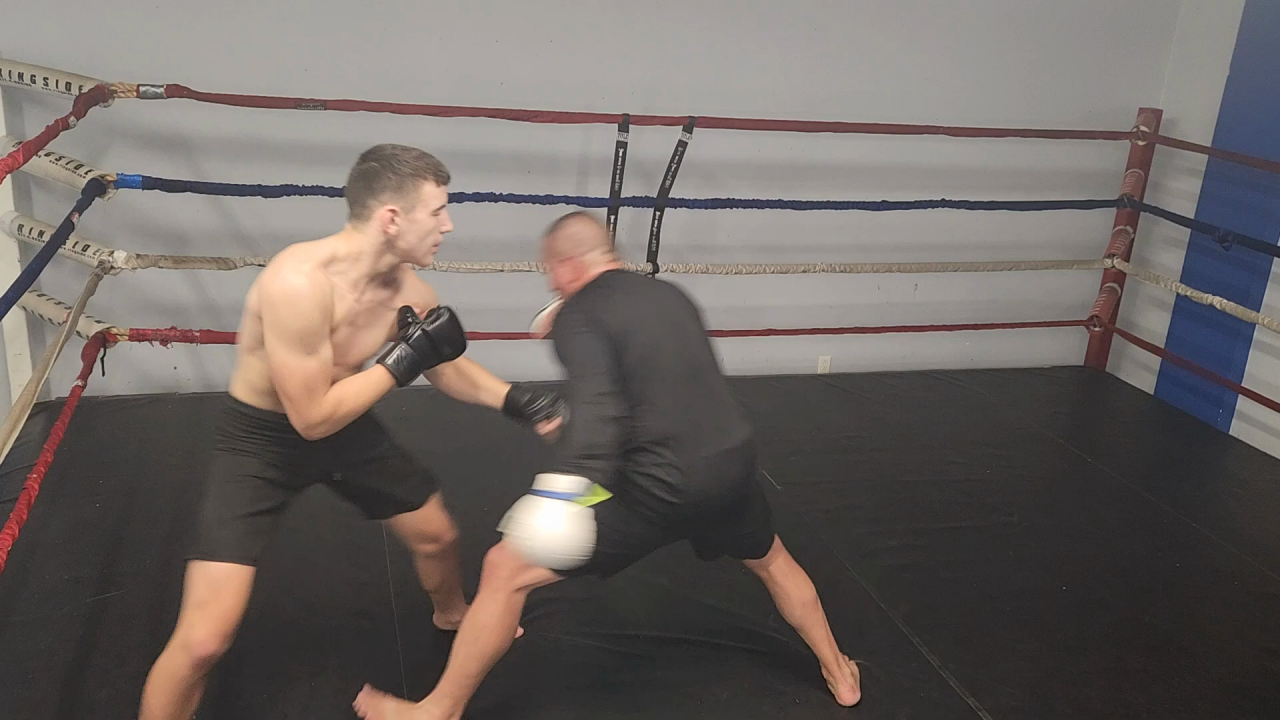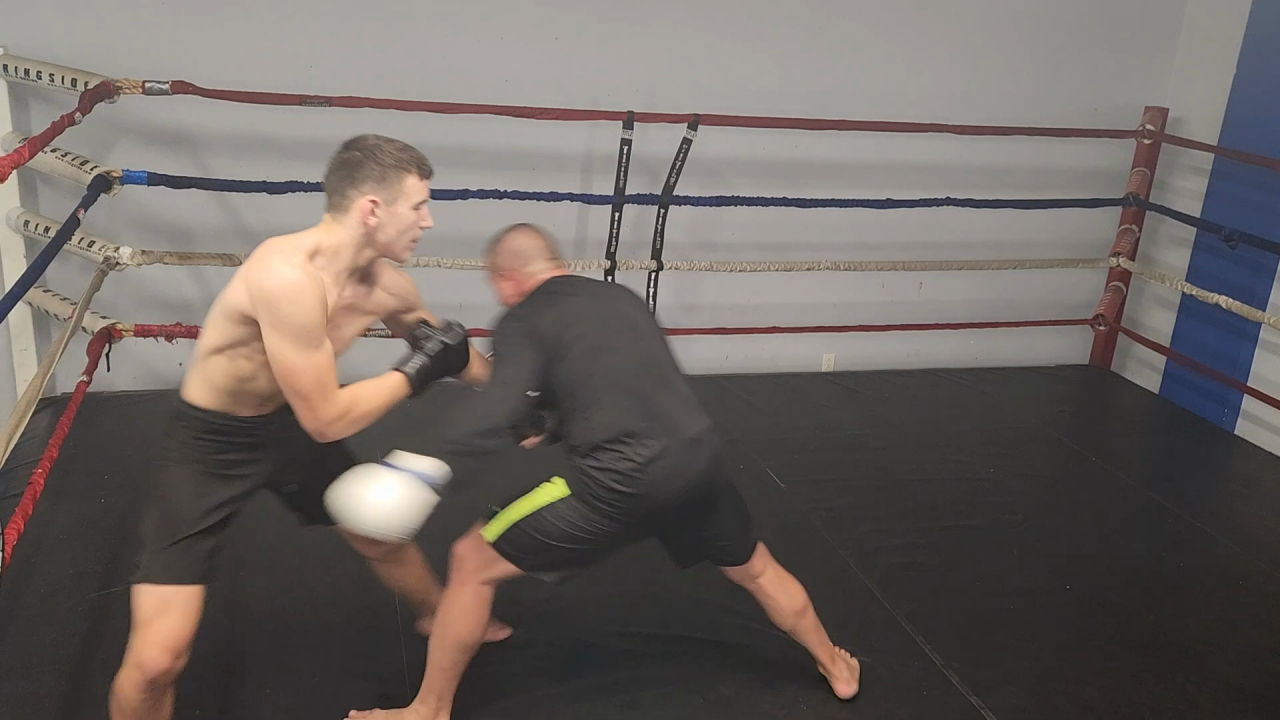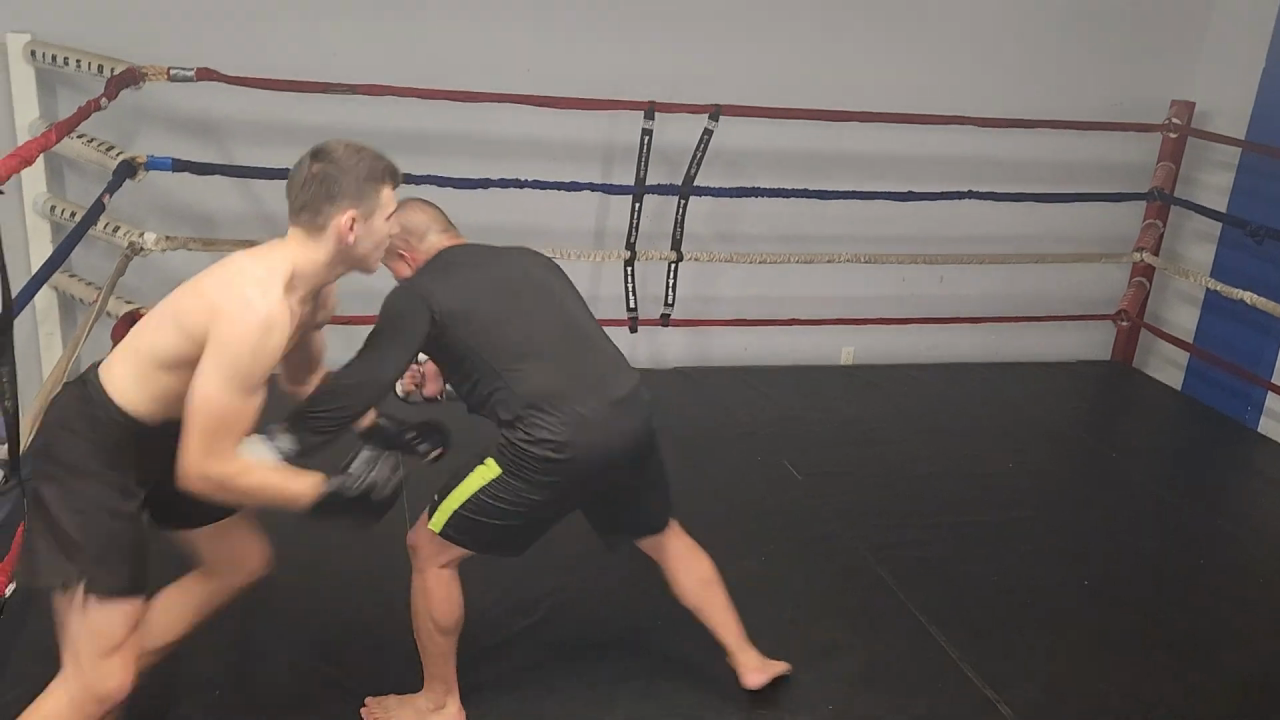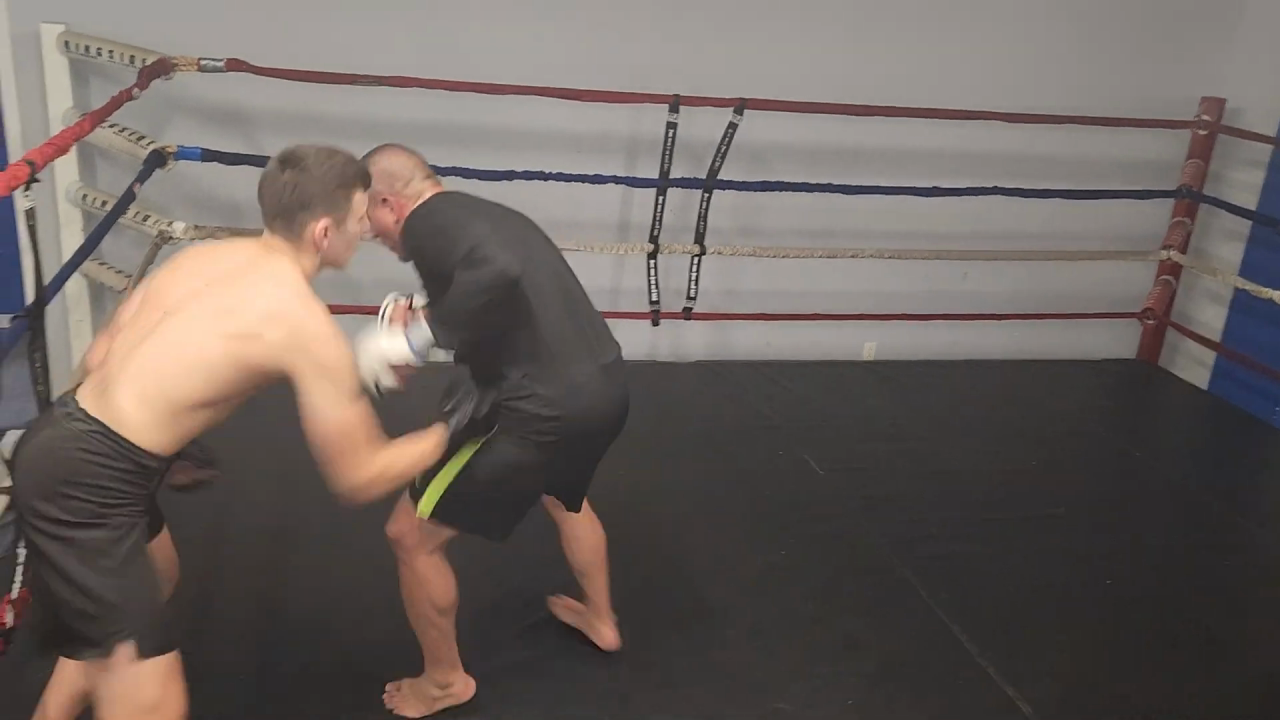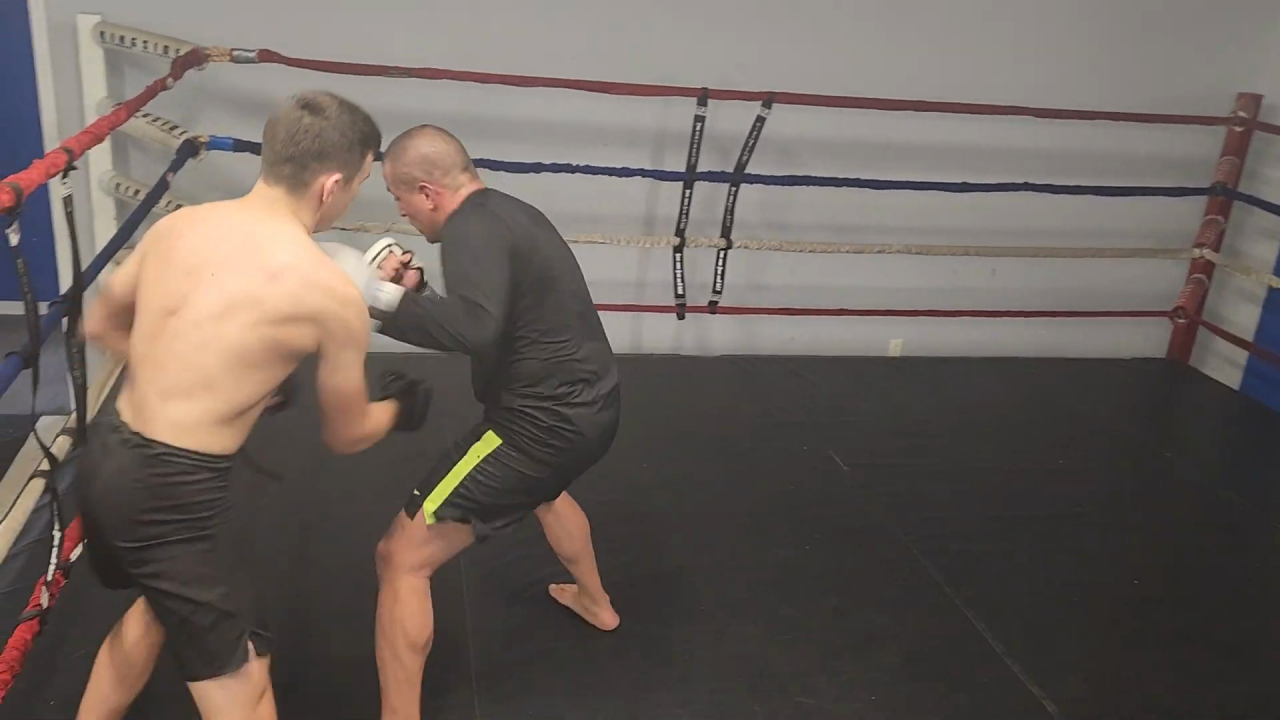
dt=0.2s
person 1, frame 1
left shoulder: (408, 289)
right shoulder: (298, 282)
left elbow: (448, 367)
right elbow: (312, 417)
left wrist: (519, 401)
right wrist: (403, 357)
left hip: (341, 425)
right hip: (260, 439)
left knee: (435, 532)
right knee: (202, 641)
left ankle: (451, 614)
person 1, frame 2
left shoulder: (385, 285)
right shoulder: (285, 279)
left elbow: (442, 343)
right elbow: (326, 421)
right wrist: (418, 369)
left hip: (280, 430)
right hip: (203, 442)
left knee: (387, 539)
right knee: (157, 656)
left ankle: (433, 617)
person 1, frame 3
left shoulder: (307, 283)
right shoulder: (259, 308)
left elbow: (303, 378)
right elbow: (206, 467)
right wrist: (331, 490)
left hip: (150, 430)
right hip: (92, 449)
left knee: (243, 562)
person 1, frame 4
left shoulder: (198, 258)
right shoulder: (306, 328)
right elbow: (359, 479)
right wrist: (449, 430)
left hip: (57, 445)
right hip: (88, 484)
left knee: (150, 580)
person 1, frame 5
left shoulder: (178, 225)
right shoulder: (332, 292)
left elbow: (100, 322)
right elbow: (348, 434)
right wrist: (399, 408)
left hip: (113, 458)
right hip: (174, 492)
left knee: (167, 601)
person 2, frame 1
left shoulder: (579, 314)
right shoulder: (672, 296)
left elbow: (597, 404)
left wrist: (565, 485)
left hip: (662, 484)
right hip: (731, 463)
left knee: (506, 569)
right knee: (770, 560)
right ankle: (838, 675)
person 2, frame 2
left shoulder: (522, 322)
right shoulder: (622, 300)
left elbow: (500, 407)
left hip: (623, 480)
right hip: (697, 460)
left knee: (472, 563)
right knee: (751, 566)
right ankle: (834, 670)
person 2, frame 3
left shoulder: (417, 294)
right shoulder: (530, 263)
left elbow: (363, 385)
left wrist: (288, 427)
right wrist: (454, 381)
left hip: (555, 444)
right hip: (628, 417)
left knee: (431, 550)
right knee: (663, 538)
right ankle: (746, 659)
person 2, frame 4
left shoulder: (433, 224)
right shoulder: (497, 219)
left elbow: (498, 271)
left wrist: (424, 331)
right wrist: (426, 319)
left hip: (543, 408)
right hip: (603, 390)
left knee: (412, 534)
right knee: (564, 498)
right ankle: (599, 618)
person 2, frame 5
left shoulder: (477, 228)
right shoulder: (505, 215)
left elbow: (474, 330)
left wrist: (388, 309)
right wrist: (416, 286)
left hip: (542, 422)
right hip: (592, 407)
left knee: (402, 557)
right knee: (544, 490)
right ankle: (594, 600)
